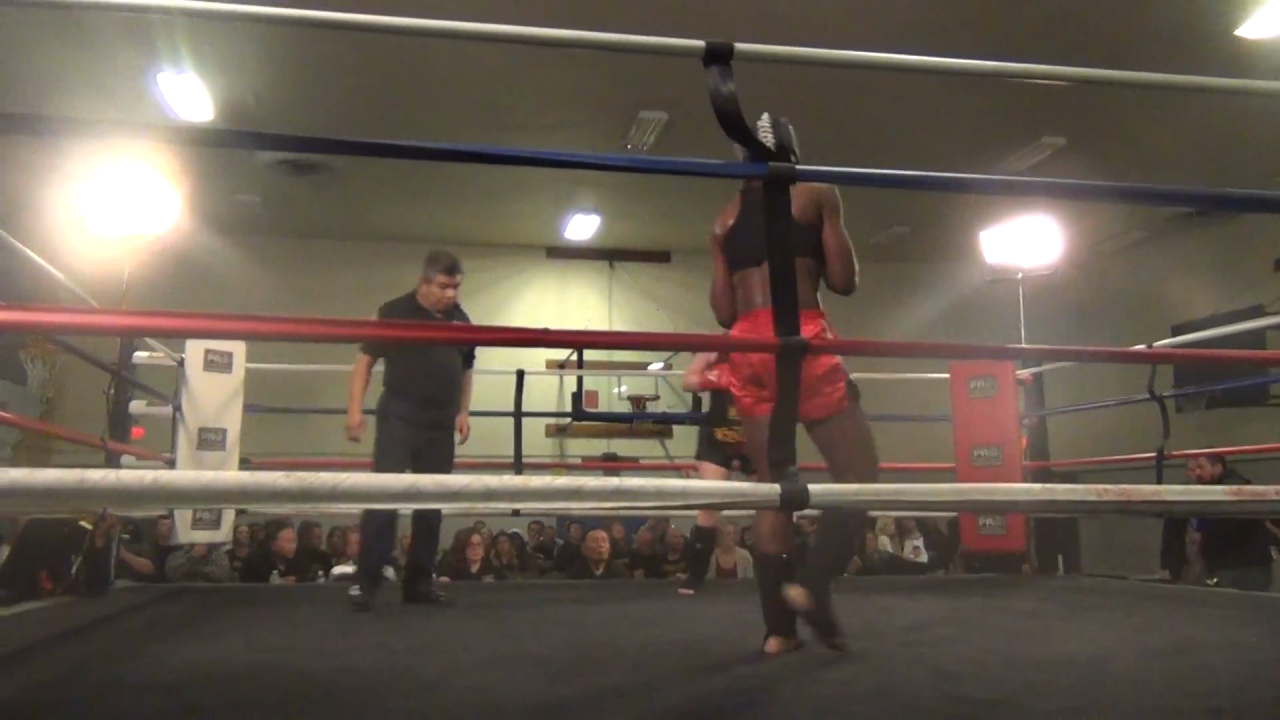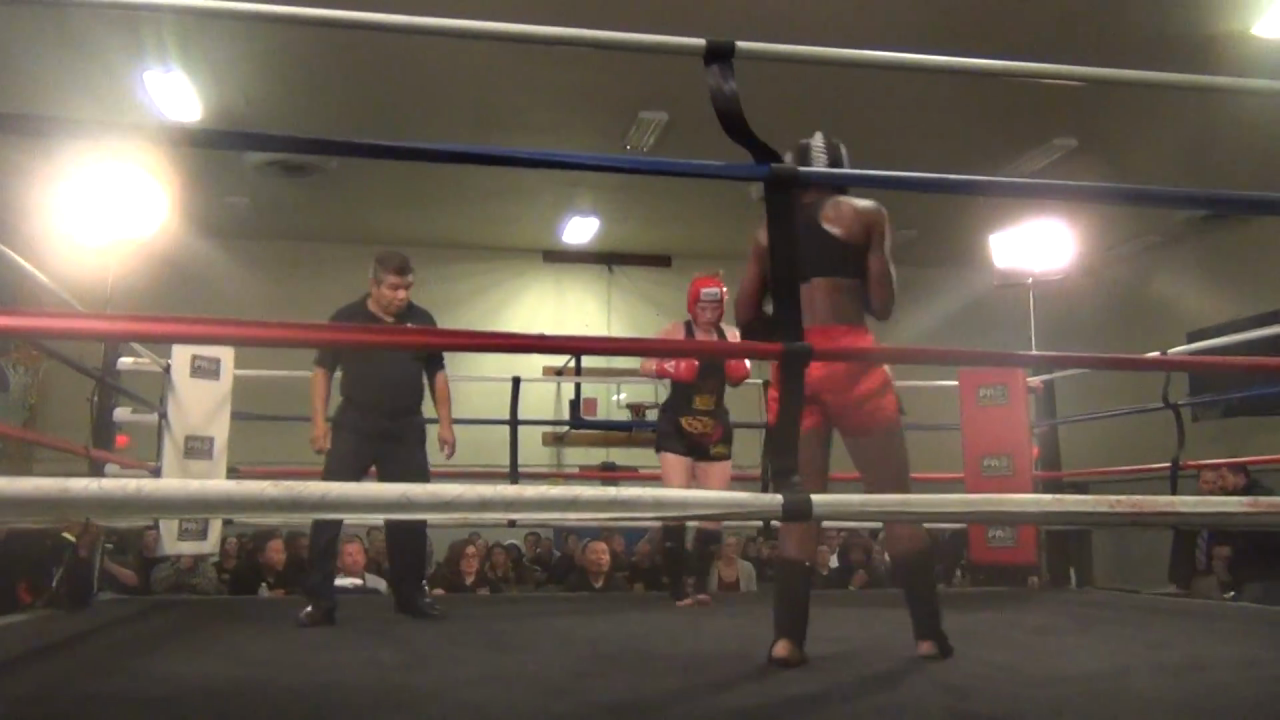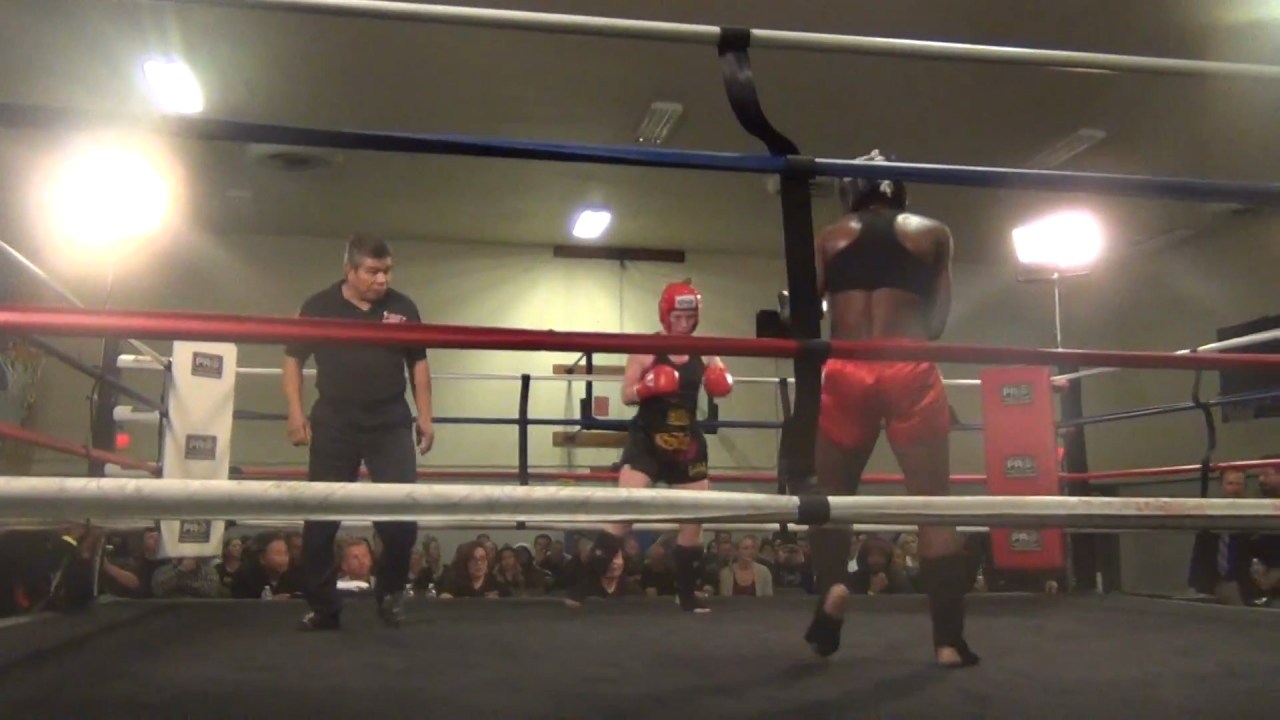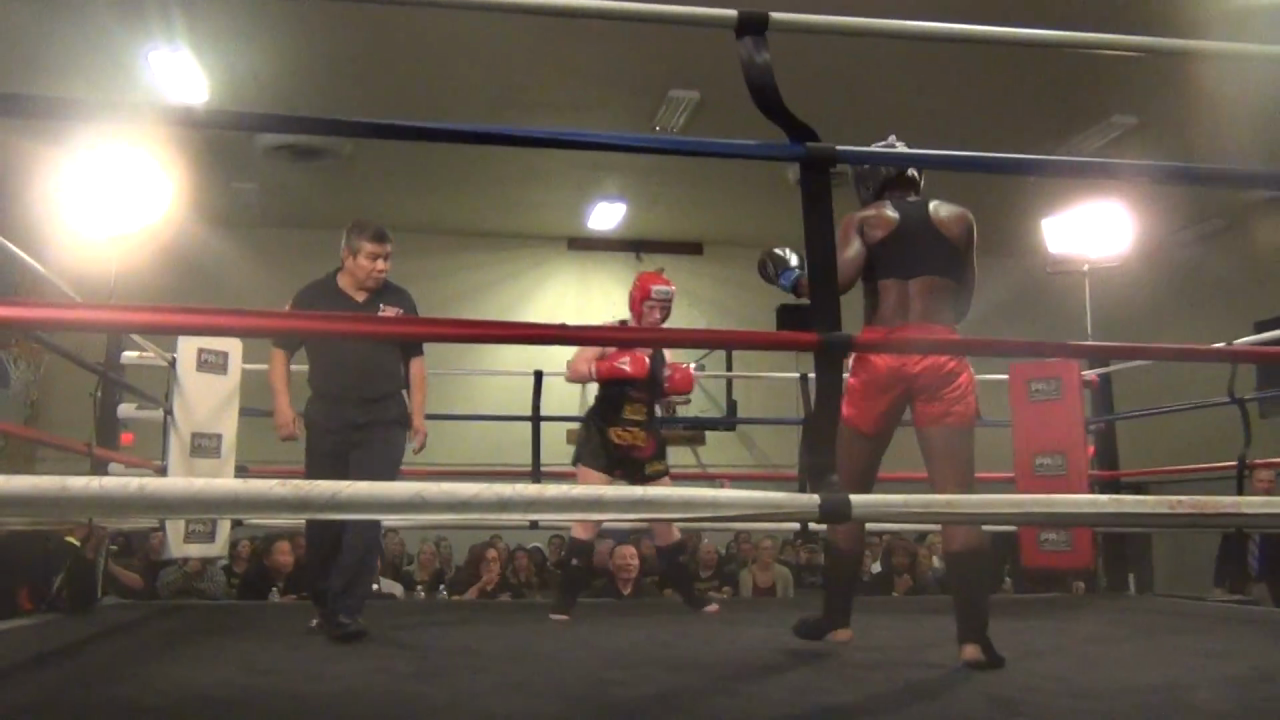
dt=0.2s
person 1, frame 1
left shoulder: (725, 214)
right shoulder: (817, 194)
left elbow: (723, 306)
right elbow: (844, 280)
left hip: (745, 346)
right hip: (803, 340)
left knee: (773, 492)
right knee: (858, 474)
left ankle: (778, 627)
right ankle: (809, 585)
person 1, frame 2
left shoulder: (770, 231)
right shoulder: (868, 215)
left elbow: (745, 316)
right elbow: (882, 305)
right hip: (853, 360)
right knee: (897, 501)
left ankle: (787, 636)
right ankle: (929, 631)
person 1, frame 3
left shoulder: (832, 236)
right shoulder: (932, 234)
right elbow: (935, 323)
left hip: (846, 370)
right hip: (912, 370)
left knee: (831, 496)
left ankle: (832, 587)
right ankle: (950, 640)
person 1, frame 4
left shoulder: (864, 220)
right shoulder: (959, 219)
left elbow: (834, 281)
right elbow: (961, 304)
left wrist: (788, 274)
left hip: (881, 358)
right hip: (942, 359)
left knee: (851, 491)
right knee: (955, 498)
left ankle: (835, 617)
right ankle: (974, 637)
person 2, frame 1
left shoulder: (460, 320)
right shoulder: (394, 312)
left elbow: (465, 371)
right elbow: (365, 360)
left wrist: (463, 411)
right wrist: (355, 409)
left hip: (440, 421)
right hip: (399, 414)
left knee: (430, 503)
left ankle: (417, 582)
right ankle: (365, 581)
person 2, frame 2
left shoulder: (422, 321)
right shoulder: (346, 320)
left elbow: (436, 374)
right elbow: (322, 372)
left wrist: (445, 423)
right wrist: (319, 422)
left hip: (405, 431)
right hip: (354, 428)
left knee: (410, 515)
left ankle: (411, 594)
right ankle: (320, 600)
person 2, frame 3
left shoulder: (403, 308)
right shoulder: (319, 308)
left elbow: (418, 363)
right elbow: (293, 359)
left wrist: (424, 415)
right wrist: (296, 412)
left hip: (390, 424)
right hip: (333, 423)
right knee: (322, 516)
left ankle: (391, 590)
right ankle: (322, 605)
person 2, frame 4
left shoulder: (400, 302)
right shoulder: (311, 298)
left elbow: (414, 360)
right elbow: (282, 352)
left wrist: (417, 414)
right wrist: (283, 405)
left hip: (382, 421)
right hip: (327, 421)
right knee: (324, 516)
left ankle: (346, 609)
right ankle: (326, 605)
person 3, frame 1
right shoulder: (713, 353)
right elbow: (688, 382)
right wrist: (710, 379)
right hip: (717, 434)
right knee: (709, 507)
right ankle: (693, 577)
person 3, frame 2
left shoulder: (730, 335)
right shoulder: (676, 332)
left elbow: (734, 379)
right elbow: (646, 367)
left wrist: (740, 370)
right wrist: (667, 369)
left hip: (715, 426)
right hip: (677, 424)
left ankle: (700, 581)
right ankle: (676, 584)
person 3, frame 3
right shoulder: (646, 349)
left elbow: (713, 387)
right elbow: (628, 396)
left wrist: (720, 382)
right wrist: (647, 387)
left hip: (688, 442)
right hip: (647, 439)
left knee: (692, 524)
left ankle: (687, 594)
person 3, frame 4
left shoulder: (661, 344)
right elbow: (573, 371)
left wrist: (676, 387)
right wrist: (610, 368)
left hip: (645, 437)
right hip: (603, 434)
left knee: (665, 519)
right knee: (589, 518)
left ankle: (690, 594)
right ankle: (565, 597)
